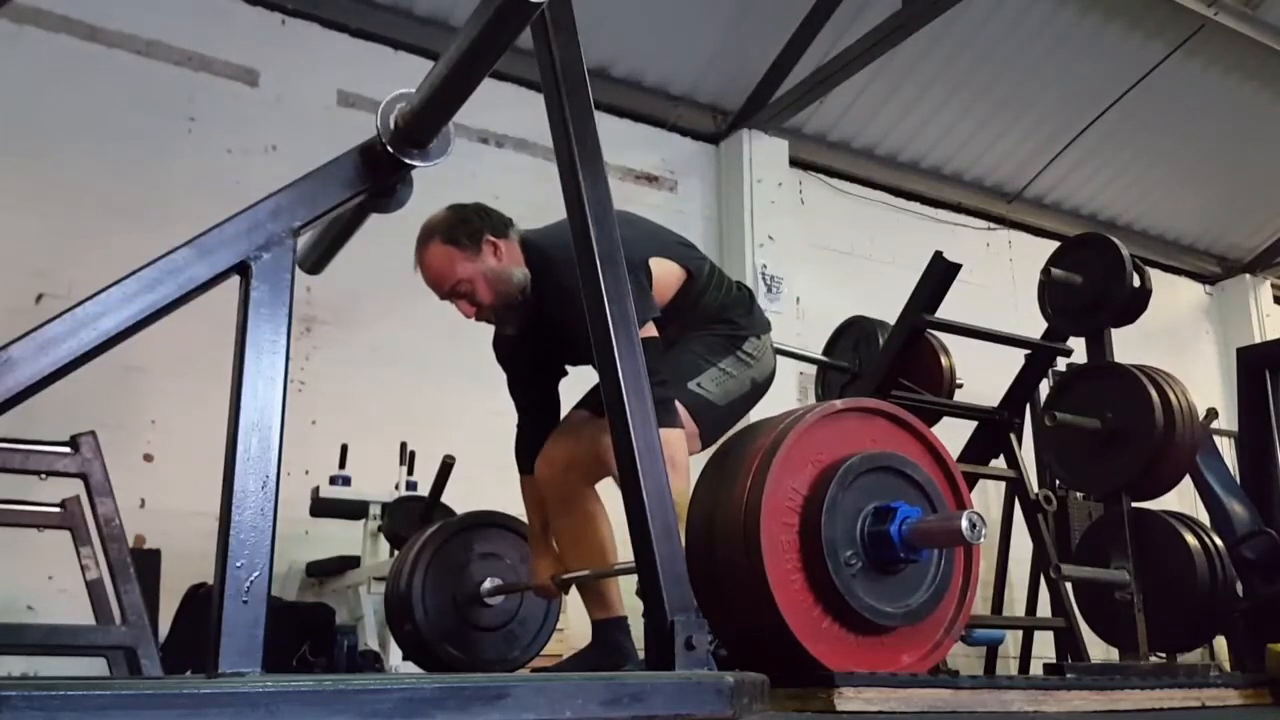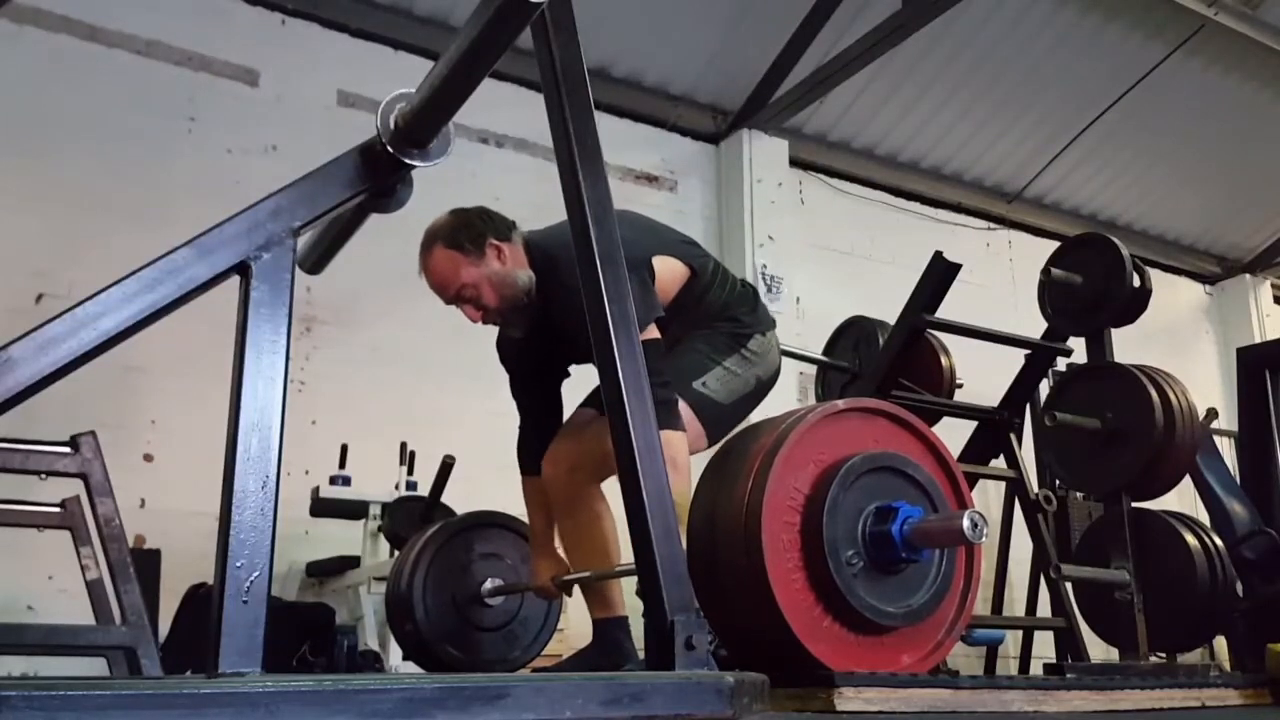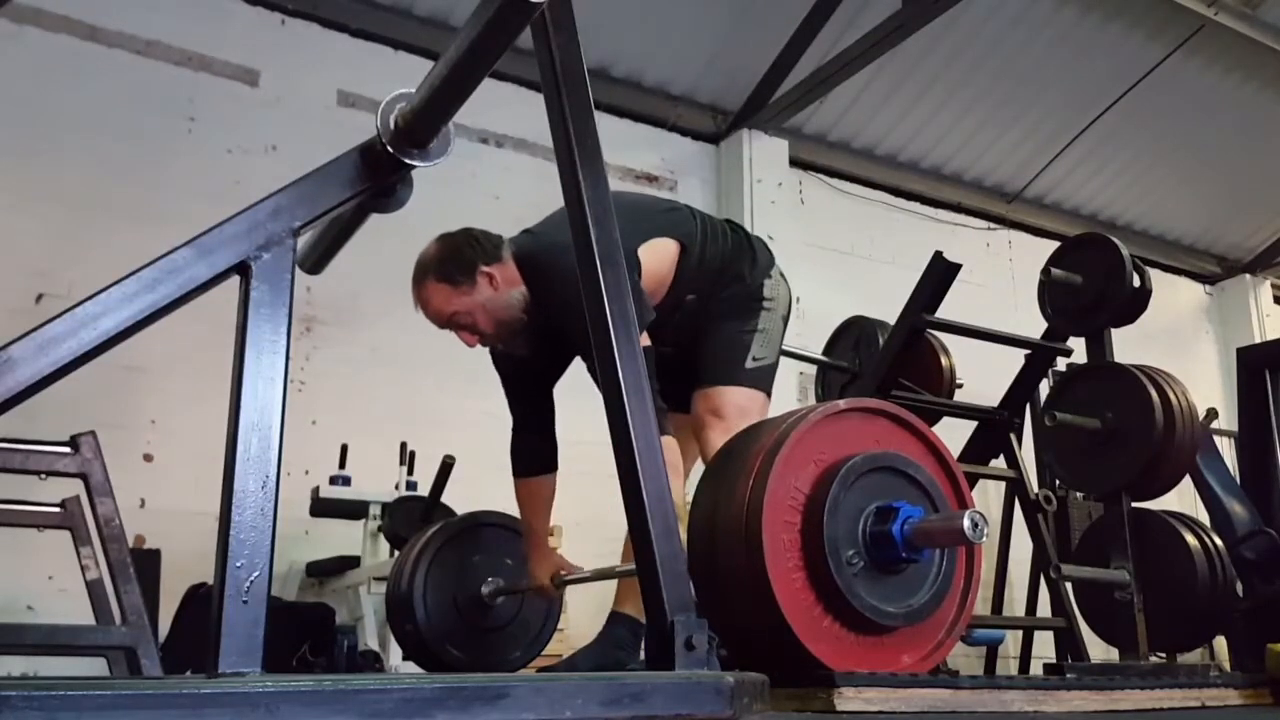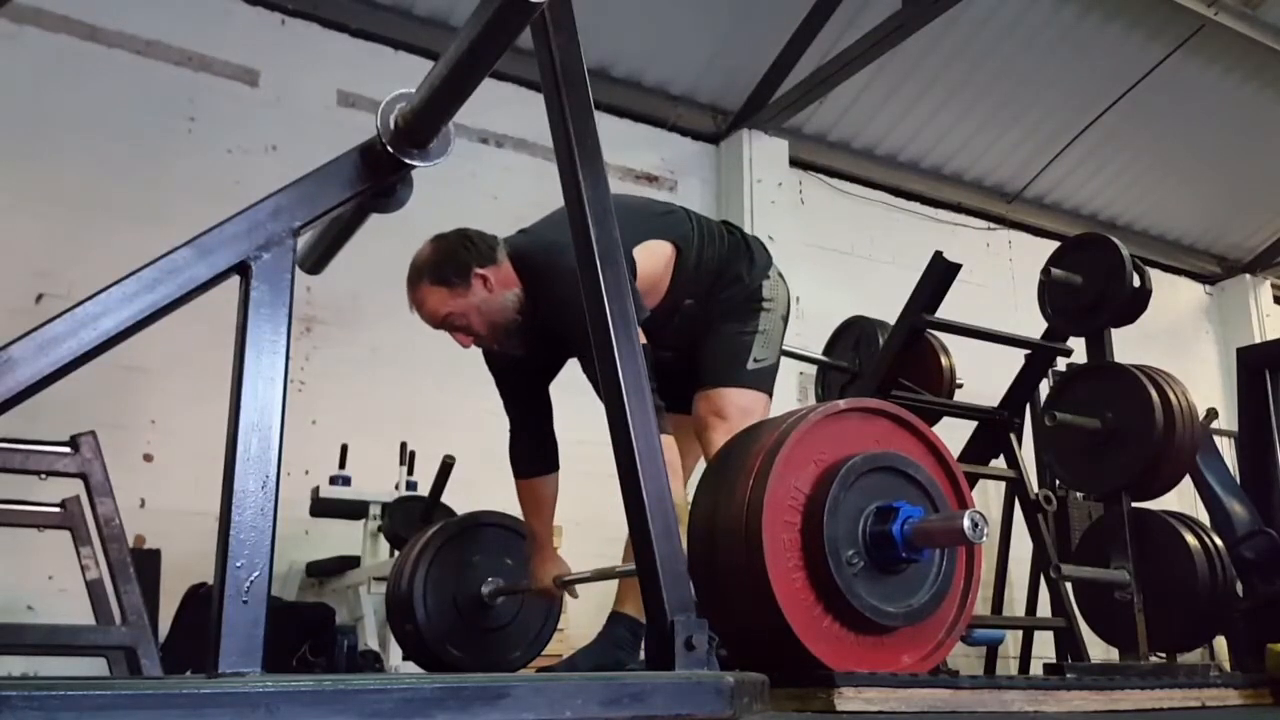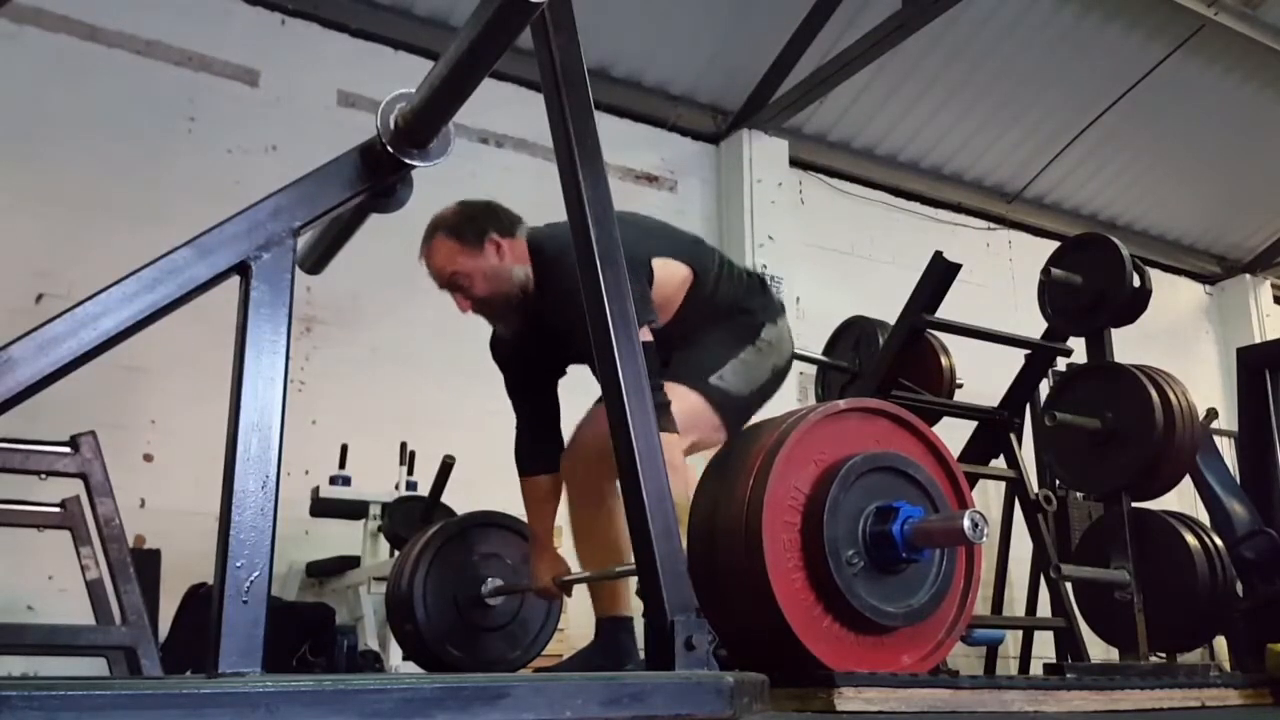
dt=0.4s
person 1, frame 1
left shoulder: (582, 267)
right shoulder: (517, 327)
left elbow: (652, 397)
right elbow: (535, 432)
right wrist: (541, 549)
left hip: (728, 339)
right hip: (658, 352)
right knee: (558, 466)
right ankle: (611, 641)
person 1, frame 2
left shoulder: (585, 268)
right shoulder: (520, 328)
left elbow: (653, 399)
right elbow: (538, 432)
right wrist: (542, 550)
left hip: (733, 337)
right hip: (661, 352)
right knee: (564, 464)
right ankle: (611, 641)
person 1, frame 3
left shoulder: (575, 275)
right shoulder: (516, 330)
right elbow: (532, 437)
right wrist: (538, 550)
left hip: (739, 292)
right hip: (676, 320)
left knee: (723, 447)
right ankle: (621, 639)
person 1, frame 4
left shoulder: (571, 277)
right shoulder: (509, 330)
right elbow: (531, 438)
right wrist: (541, 551)
left hip: (738, 293)
right hip: (674, 322)
left knee: (727, 447)
right ankle: (620, 640)
person 1, frame 5
left shoulder: (582, 270)
right shoulder: (516, 329)
left elbow: (646, 401)
right elbow: (536, 436)
right wrist: (541, 550)
left hip: (744, 329)
right hip: (677, 344)
right knee: (585, 460)
right ankle: (614, 640)
